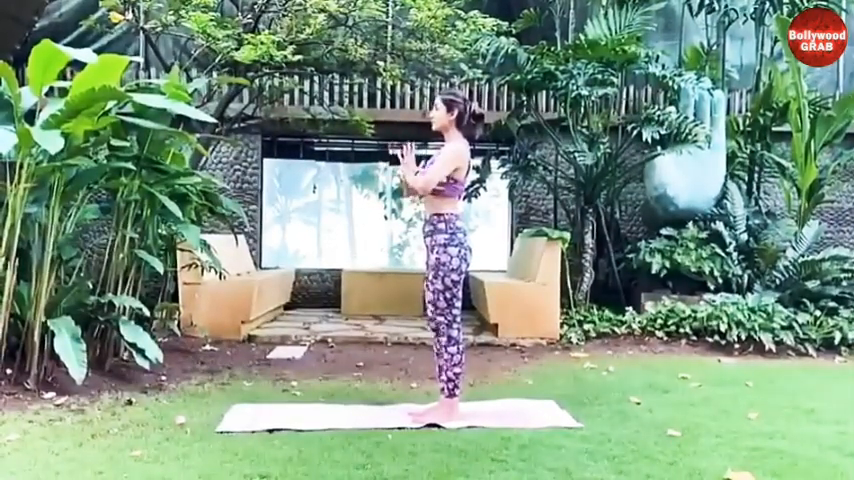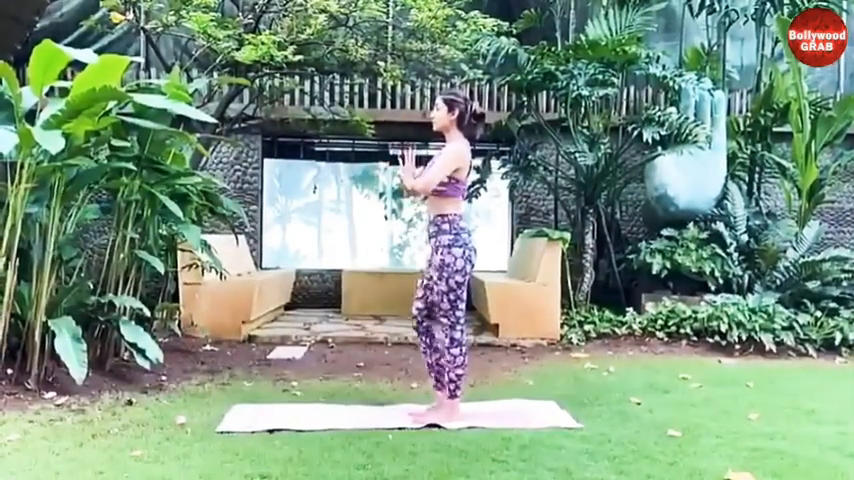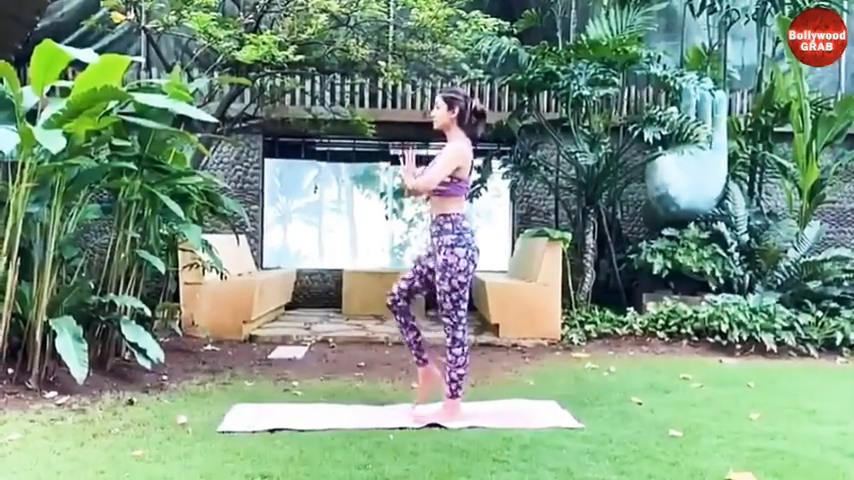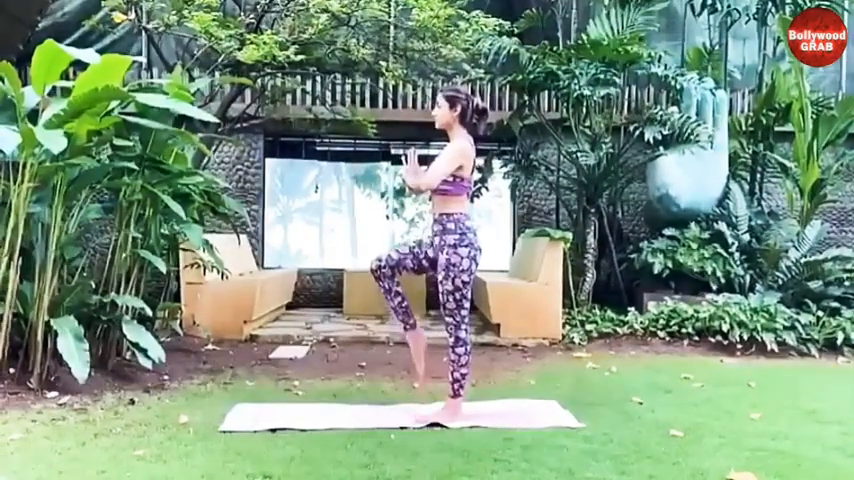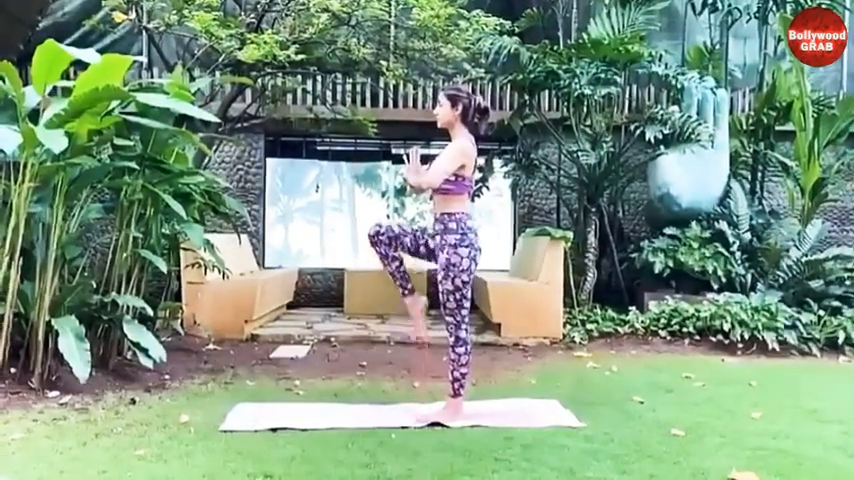
dt=0.4s
person 1, frame 1
left shoulder: (456, 148)
right shoulder: (447, 150)
left elbow: (423, 185)
right elbow: (413, 190)
left wrist: (410, 172)
right wrist: (408, 171)
left hip: (447, 238)
right hip: (438, 238)
left knee: (448, 322)
right knee: (439, 322)
left ankle: (450, 405)
right ankle: (445, 400)
person 1, frame 2
left shoulder: (457, 149)
right shoulder: (449, 150)
left elbow: (423, 186)
right elbow: (418, 188)
left wrist: (409, 177)
right wrist: (409, 176)
left hip: (452, 240)
right hip: (442, 239)
left knee: (451, 322)
right knee: (422, 317)
left ankle: (451, 405)
right ankle: (442, 396)
person 1, frame 3
left shoulder: (458, 147)
right shoulder: (451, 148)
left elbow: (424, 185)
right elbow: (422, 186)
left wrist: (409, 177)
right wrist: (411, 177)
left hip: (454, 239)
right hip: (442, 239)
left knee: (454, 322)
right knee: (398, 298)
left ankle: (452, 405)
right ankle: (426, 369)
person 1, frame 4
left shoulder: (460, 146)
right shoulder: (453, 147)
left elbow: (426, 183)
right elbow: (427, 184)
left wrist: (411, 176)
right wrist: (414, 176)
left hip: (456, 238)
right hip: (442, 236)
left knee: (456, 322)
right knee: (382, 266)
left ankle: (453, 405)
right ankle: (413, 332)
person 1, frame 5
left shoulder: (462, 145)
right shoulder: (455, 146)
left elbow: (428, 182)
right elbow: (427, 182)
left wrist: (413, 175)
right wrist: (415, 175)
left hip: (456, 236)
right hip: (442, 233)
left knee: (456, 321)
right knee: (380, 234)
left ankle: (454, 404)
right ankle: (411, 298)
